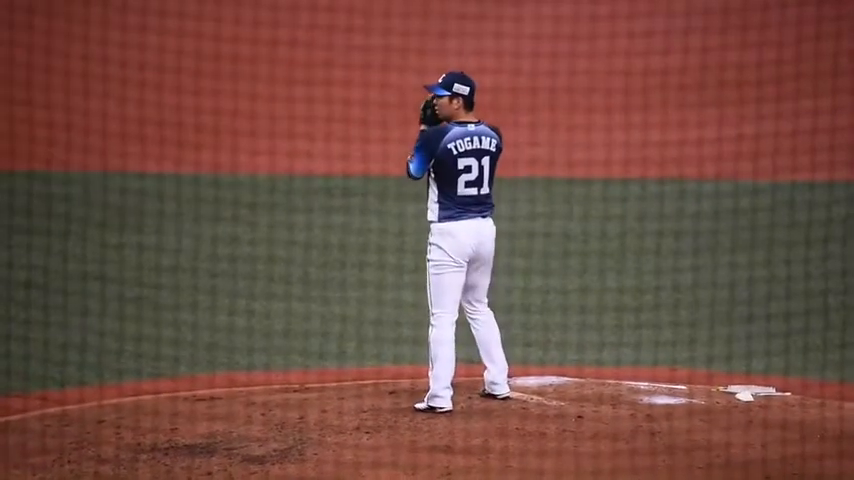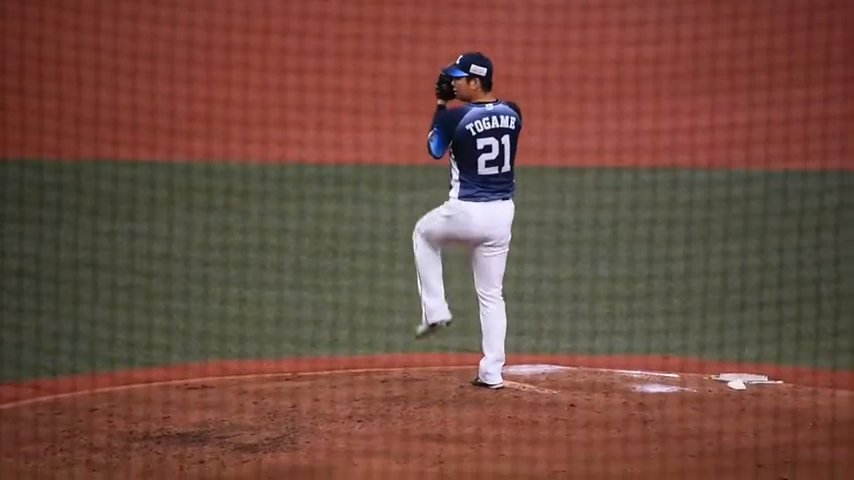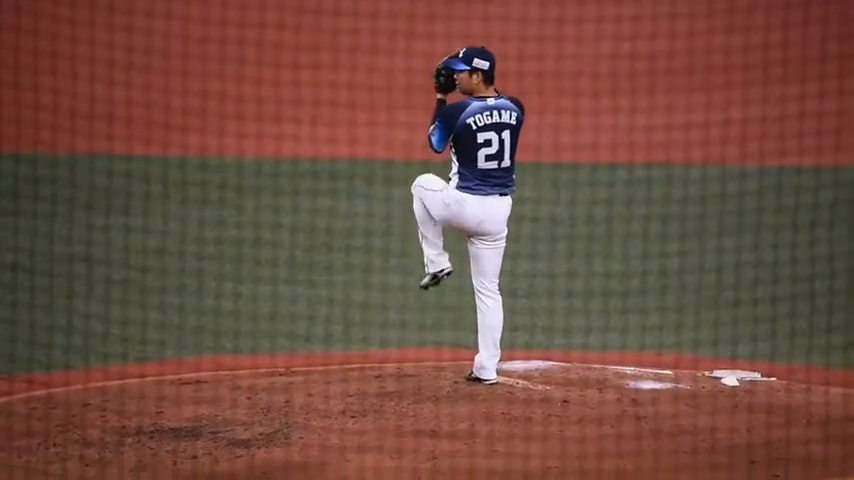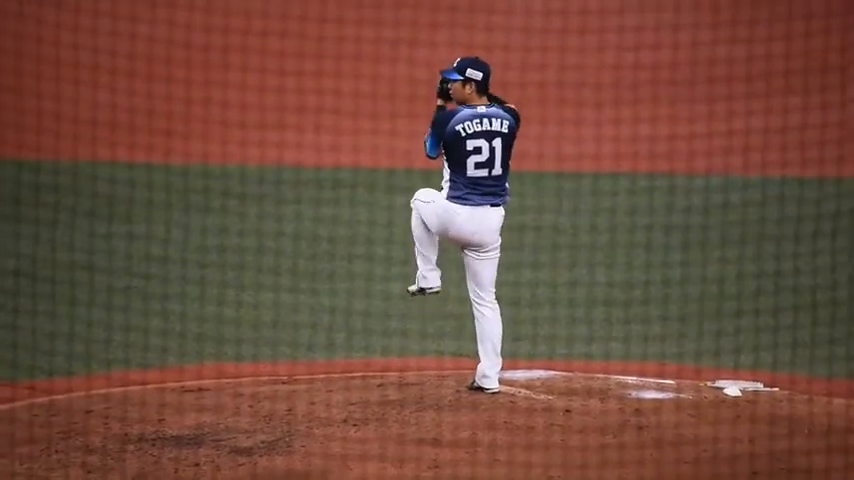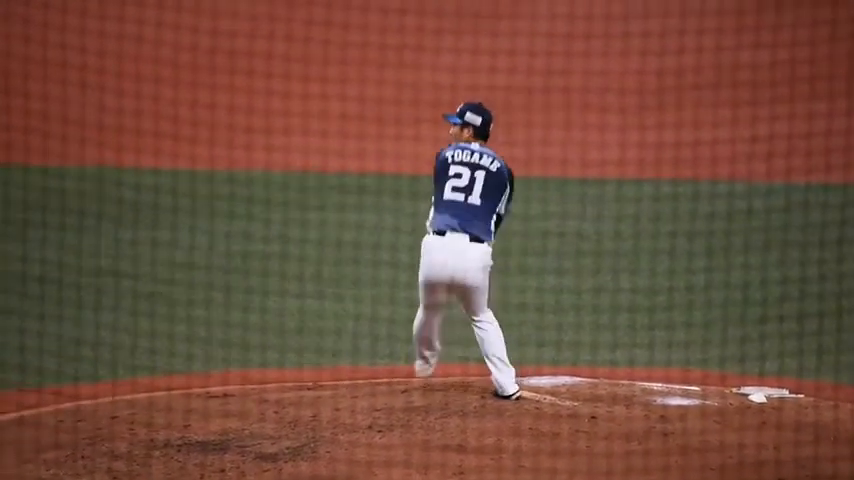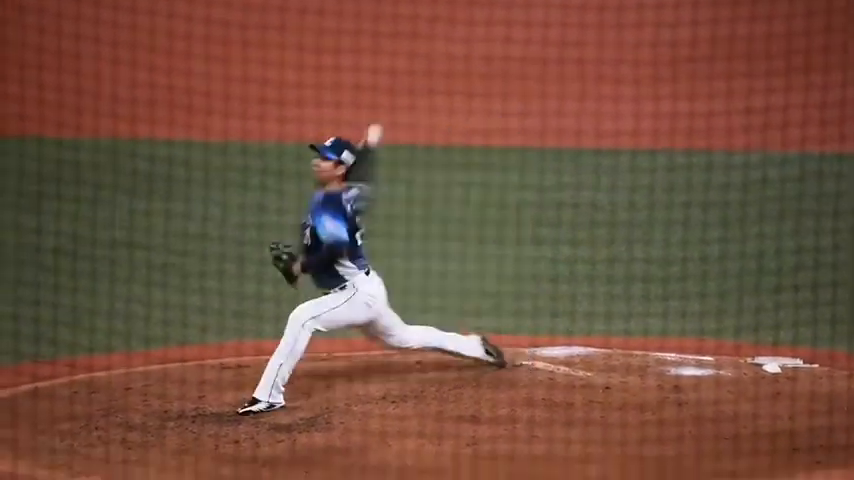
dt=0.4s
person 1, frame 1
left shoulder: (435, 137)
right shoulder: (493, 136)
left elbow: (413, 171)
left hip: (450, 234)
right hip: (484, 230)
left knee: (442, 317)
right knee: (478, 308)
left ankle: (439, 397)
right ankle: (498, 383)
person 1, frame 2
left shoulder: (455, 117)
right shoulder: (513, 114)
left elbow: (435, 150)
left wrist: (441, 104)
right wrist: (453, 104)
left hip: (466, 213)
right hip: (502, 213)
left knee: (423, 233)
right knee: (492, 295)
left ankle: (436, 311)
right ankle: (492, 372)
person 1, frame 3
left shoulder: (456, 111)
right shoulder: (515, 109)
left elbow: (436, 145)
left wrist: (440, 97)
right wrist: (474, 86)
left hip: (463, 204)
right hip: (498, 210)
left knee: (423, 186)
right knee: (488, 290)
left ankle: (437, 264)
right ankle: (487, 368)
person 1, frame 4
left shoulder: (447, 118)
right shoulder: (510, 118)
left elbow: (431, 151)
left wrist: (440, 104)
right wrist: (485, 94)
left hip: (453, 215)
right hip: (490, 220)
left knee: (422, 198)
right knee: (484, 300)
left ankle: (429, 275)
right ankle: (489, 377)
person 1, frame 5
left shoulder: (445, 155)
right shoulder: (502, 170)
left hip: (439, 251)
right hip: (476, 256)
left knee: (429, 310)
right knee: (481, 318)
left ankle: (425, 362)
right ankle: (507, 385)
person 1, frame 6
left shoulder: (326, 203)
right shoulder: (343, 195)
left elbow: (332, 250)
left wrist: (300, 265)
left hip: (357, 294)
right hip: (362, 293)
right knee: (402, 337)
left ankle: (268, 394)
right ankle: (476, 346)
